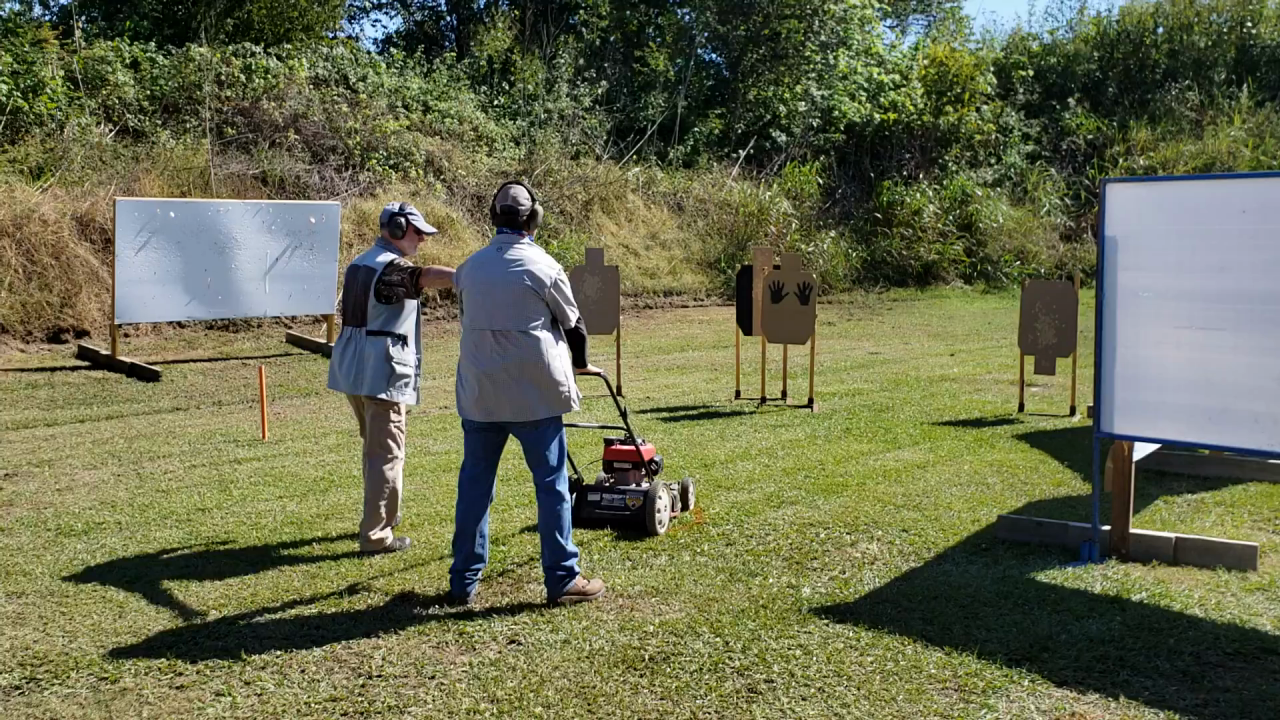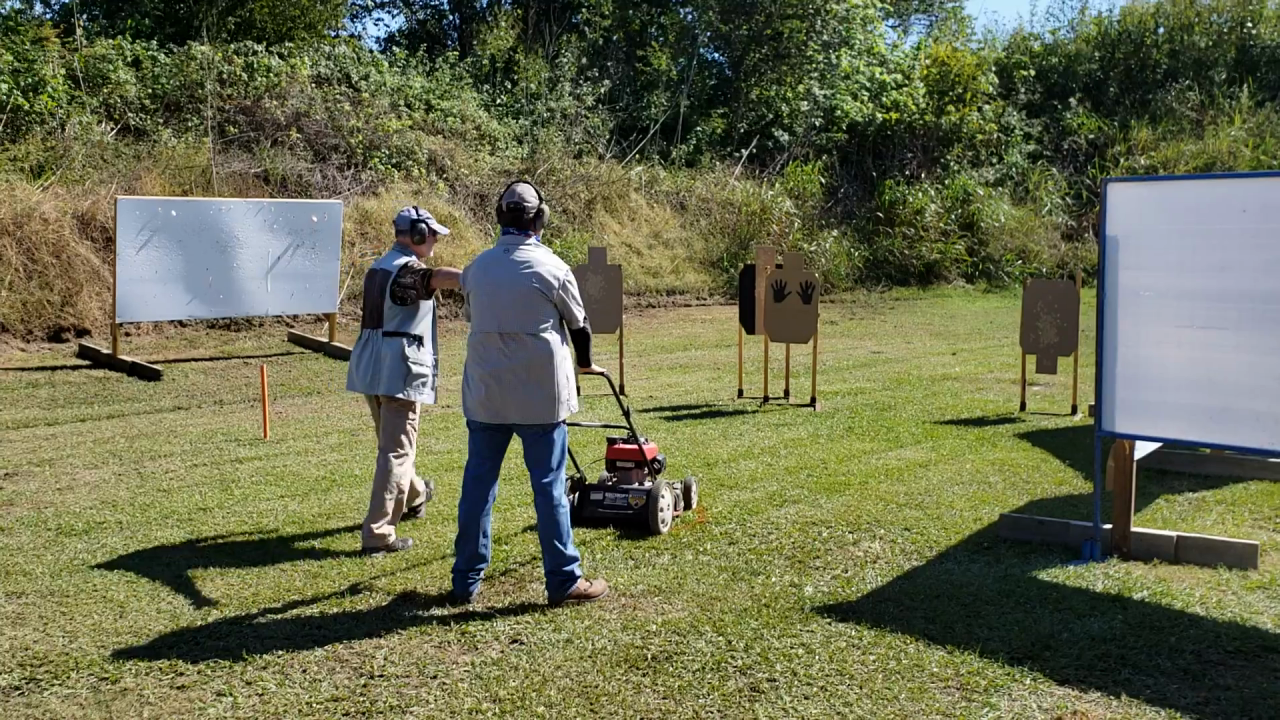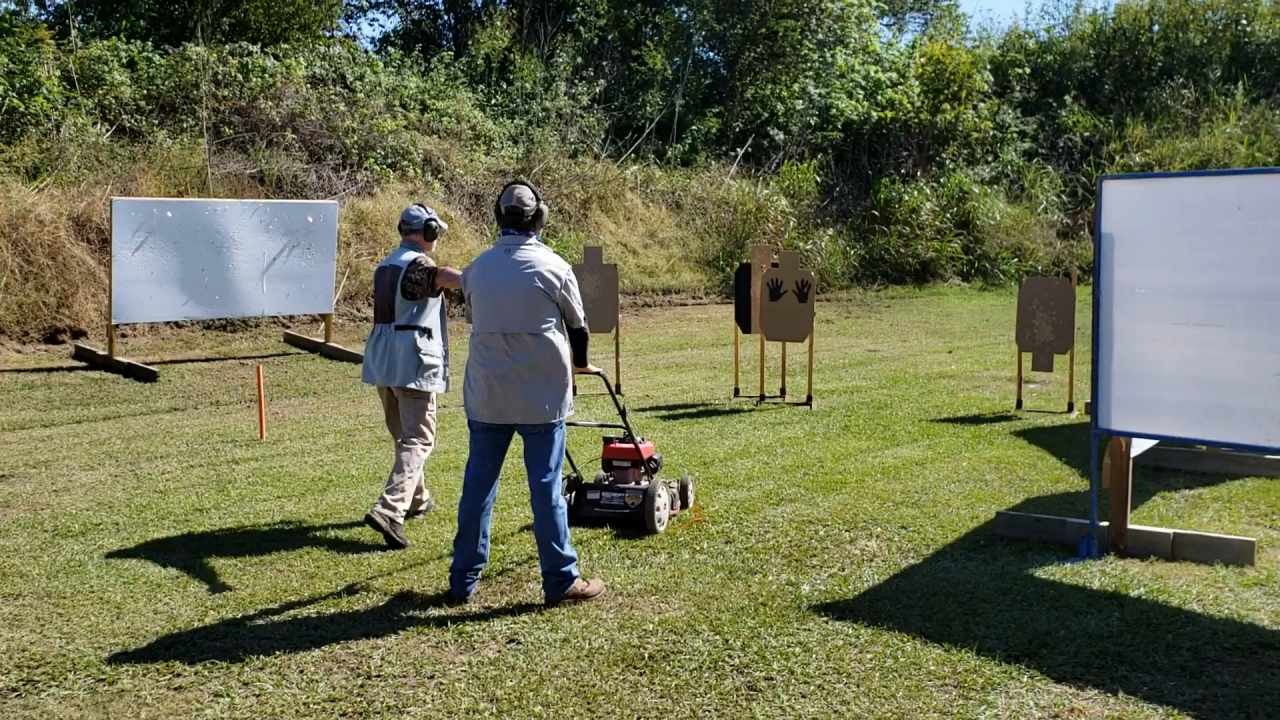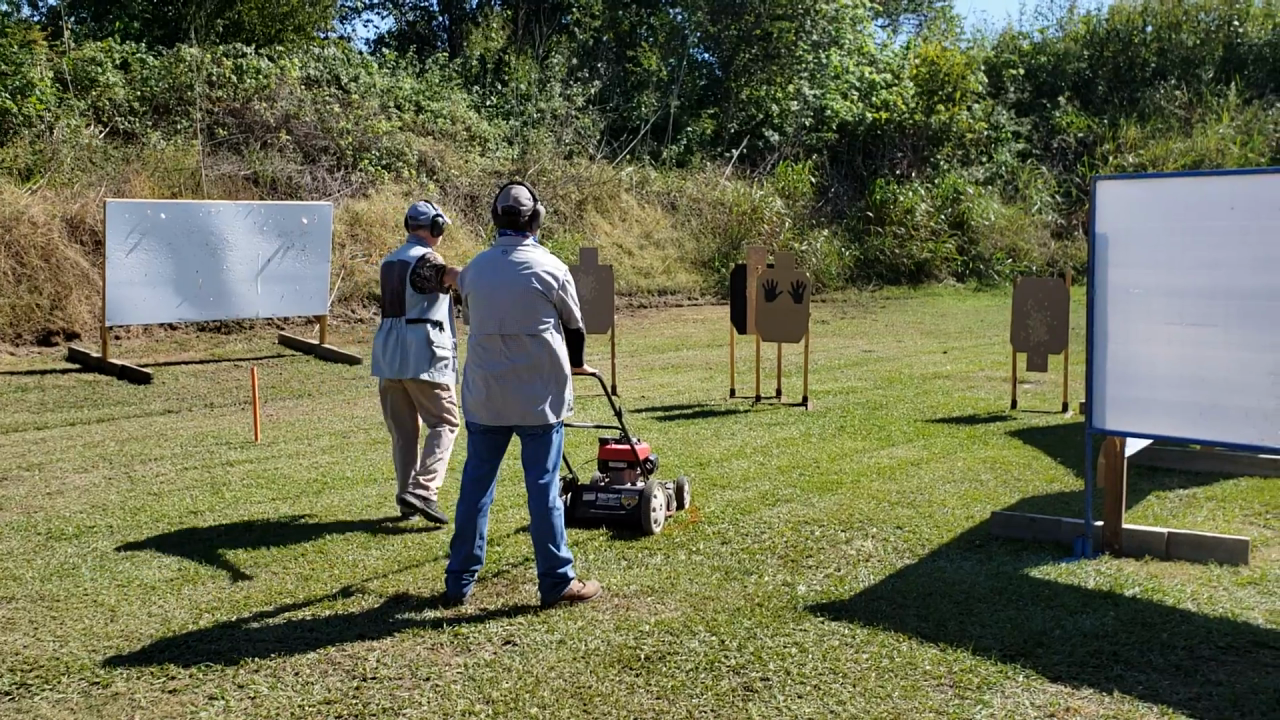
dt=0.2s
person 1, frame 1
left shoulder: (469, 267)
right shoulder: (543, 266)
right elbow: (571, 323)
right wrist: (580, 363)
left hip: (479, 393)
right hip: (535, 394)
left knee: (474, 483)
right knee: (551, 484)
left ankle: (463, 581)
right ankle: (562, 577)
person 1, frame 2
left shoulder: (476, 267)
right shoulder: (551, 267)
right elbow: (577, 324)
right wrist: (584, 363)
left hip: (485, 393)
right hip: (539, 395)
left knee: (477, 484)
right knee: (548, 487)
left ankle: (465, 580)
right ankle: (564, 580)
person 1, frame 3
left shoulder: (476, 268)
right shoulder: (553, 267)
right elbow: (576, 324)
right wrist: (581, 364)
left hip: (487, 394)
right hip: (541, 395)
left knee: (478, 484)
right knee: (546, 486)
left ankle: (463, 580)
right ankle: (561, 581)
person 1, frame 4
left shoulder: (474, 269)
right shoulder: (550, 268)
right elbow: (574, 324)
right wrist: (577, 364)
left hip: (485, 394)
right hip: (539, 396)
left knee: (474, 485)
right knee: (543, 488)
left ankle: (459, 581)
right ankle: (557, 582)
person 2, frame 1
left shoulder: (358, 264)
right shoulder: (392, 267)
right elbow: (430, 276)
left hip: (352, 367)
right hip: (382, 371)
left knee: (376, 446)
right knee: (385, 453)
left ankle: (381, 514)
right ankle: (375, 536)
person 2, frame 2
left shoulder: (377, 268)
right shoulder: (408, 269)
right elbow: (441, 277)
left hip: (370, 368)
right hip: (400, 371)
left knee: (395, 442)
right knee: (395, 450)
left ankle: (413, 498)
right ankle: (377, 534)
person 2, frame 3
left shoulder: (385, 265)
right shoulder: (418, 264)
right elbow: (447, 277)
left hip: (383, 361)
right hip: (413, 364)
left knee: (404, 436)
right knee: (419, 439)
left ankle: (417, 501)
right ankle: (390, 508)
person 2, frame 4
left shoulder: (390, 262)
right shoulder: (426, 259)
right elbow: (454, 277)
left hip: (390, 356)
right hip: (422, 357)
left knee: (403, 433)
right knee: (445, 426)
left ankle: (409, 494)
right ankle: (422, 493)
